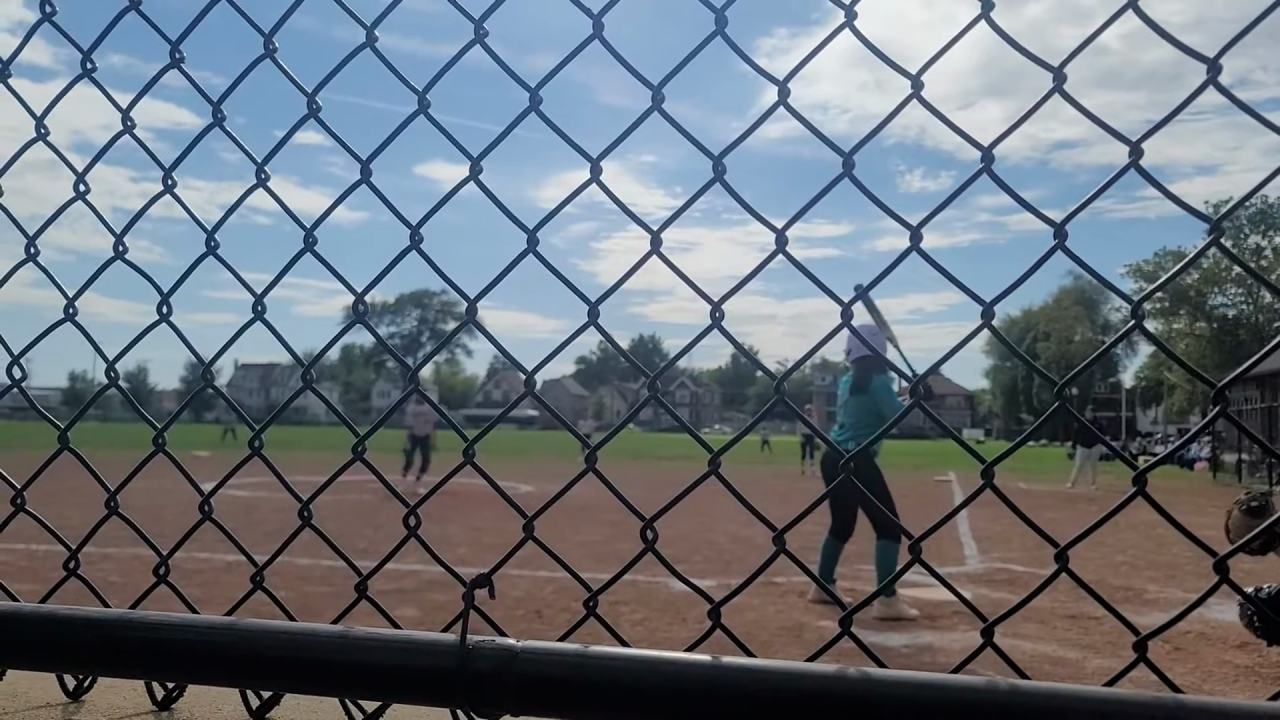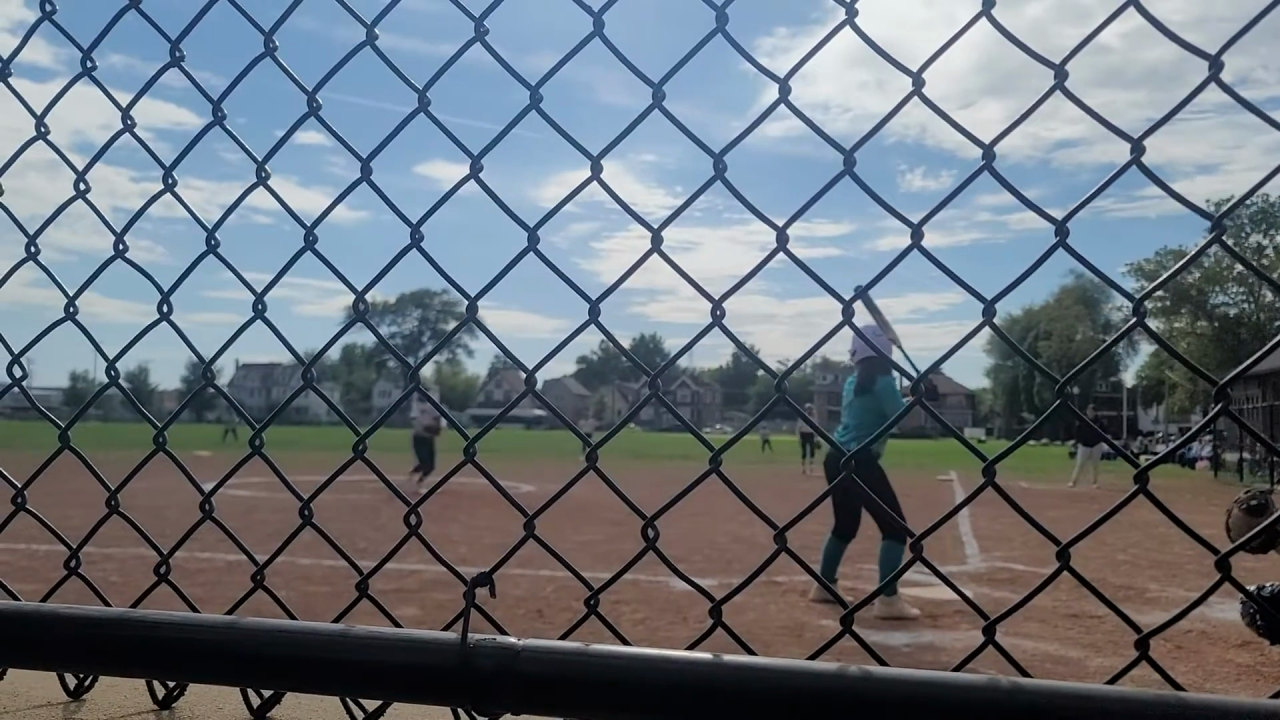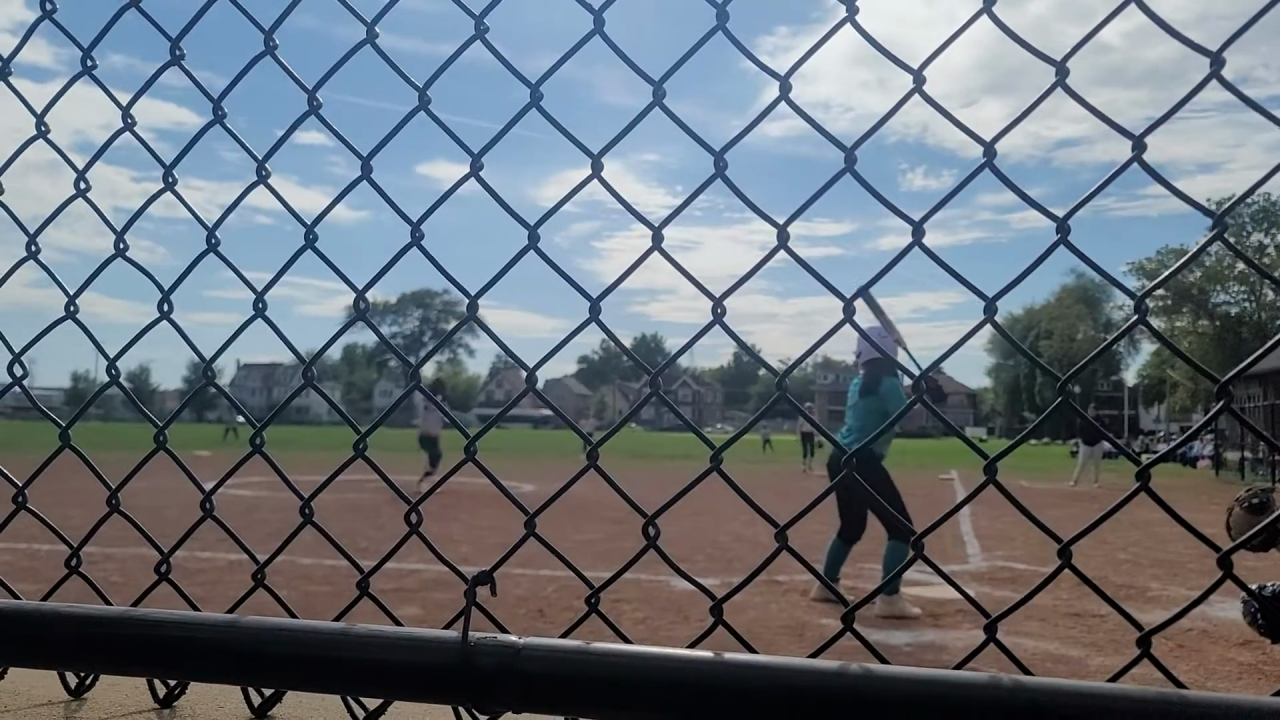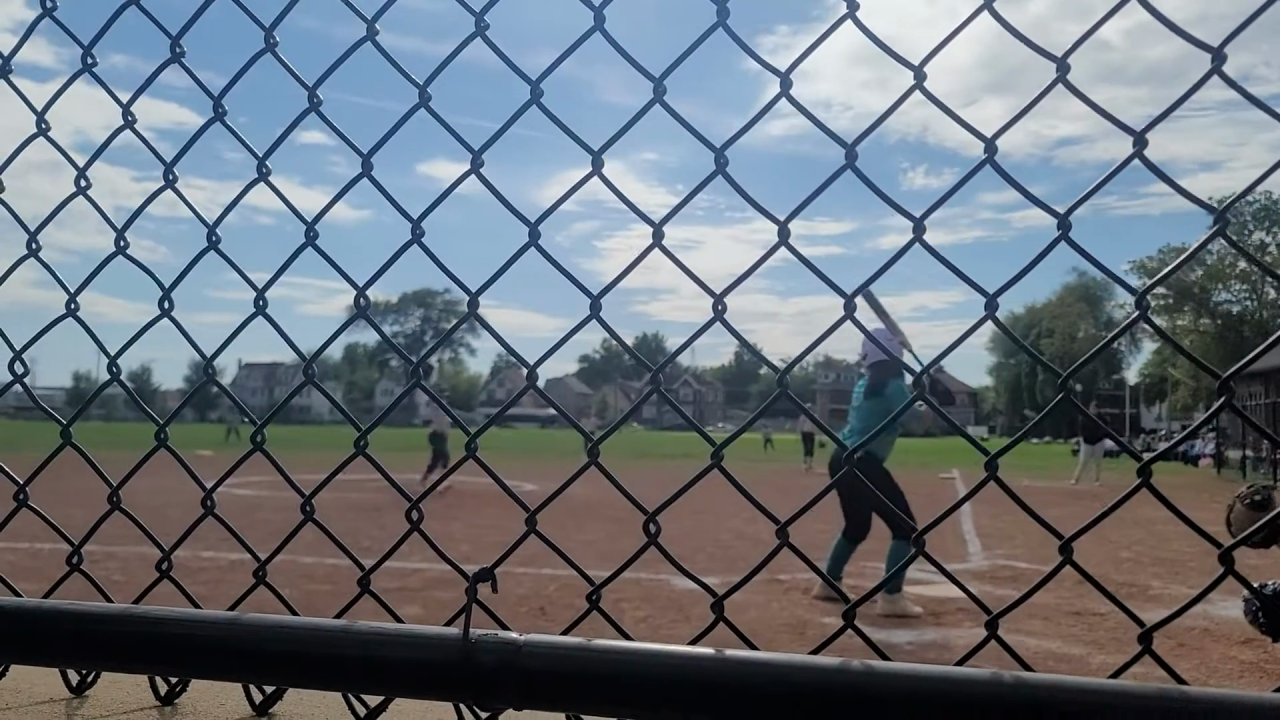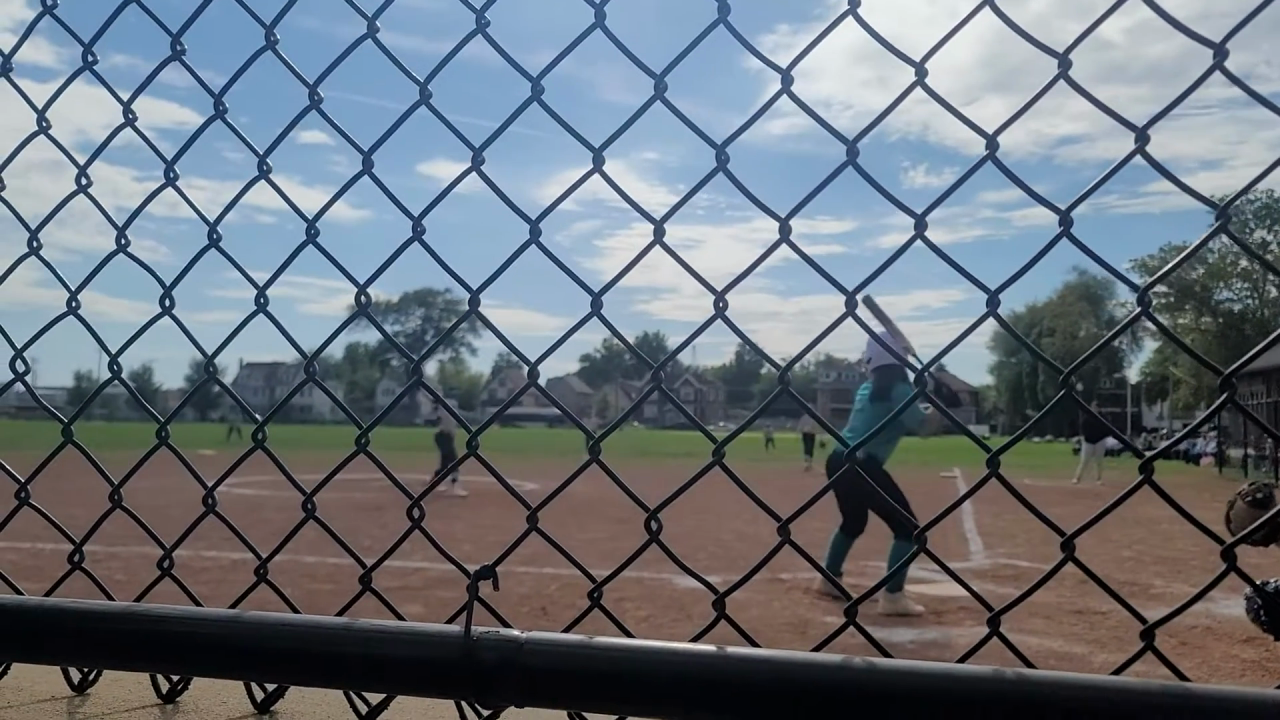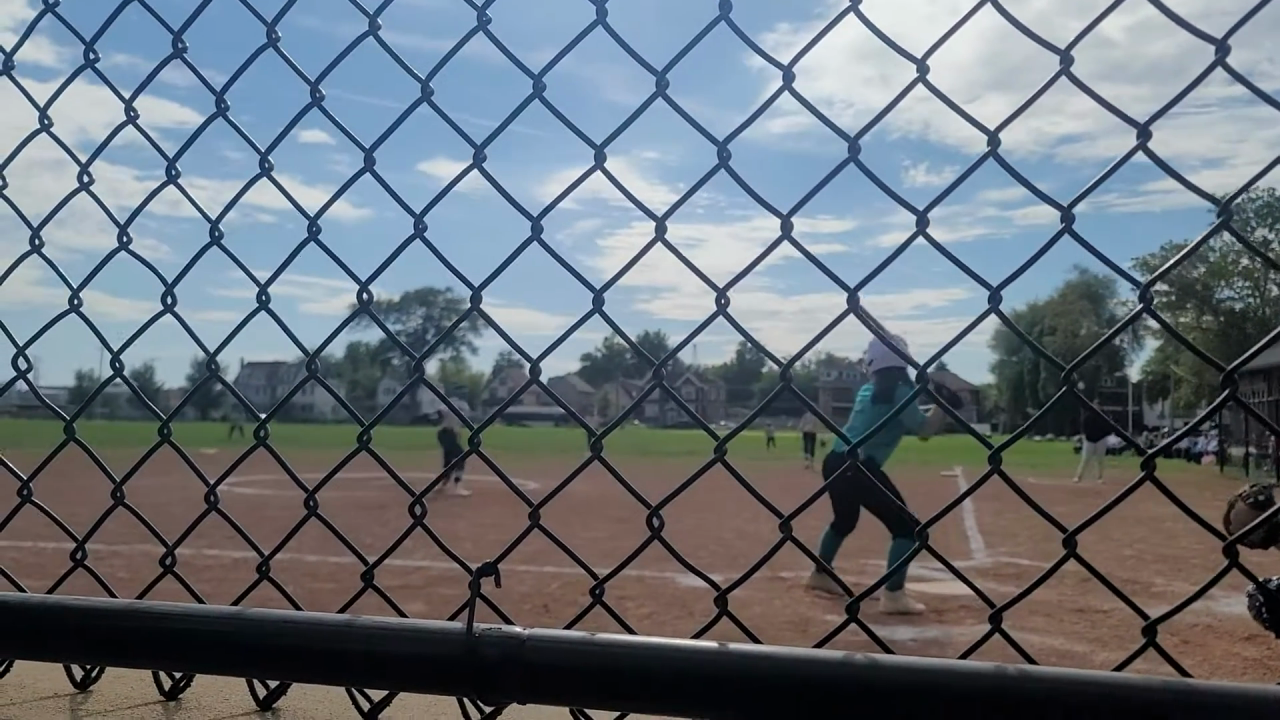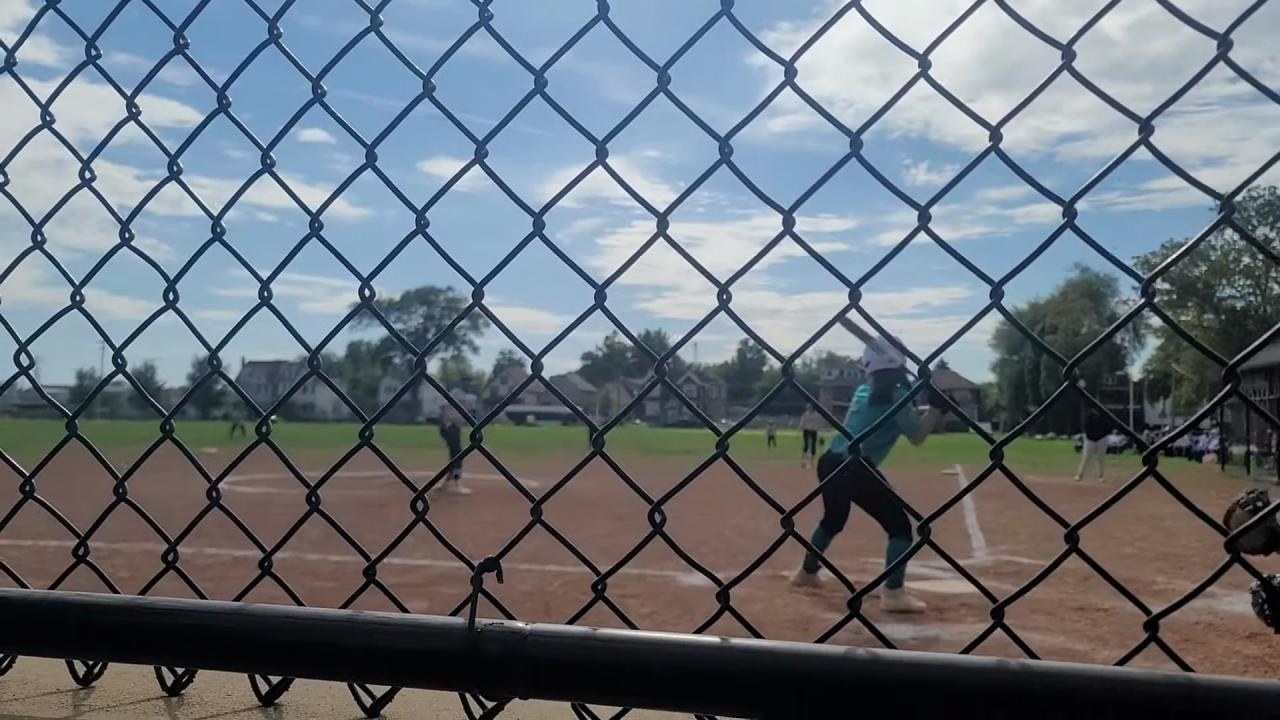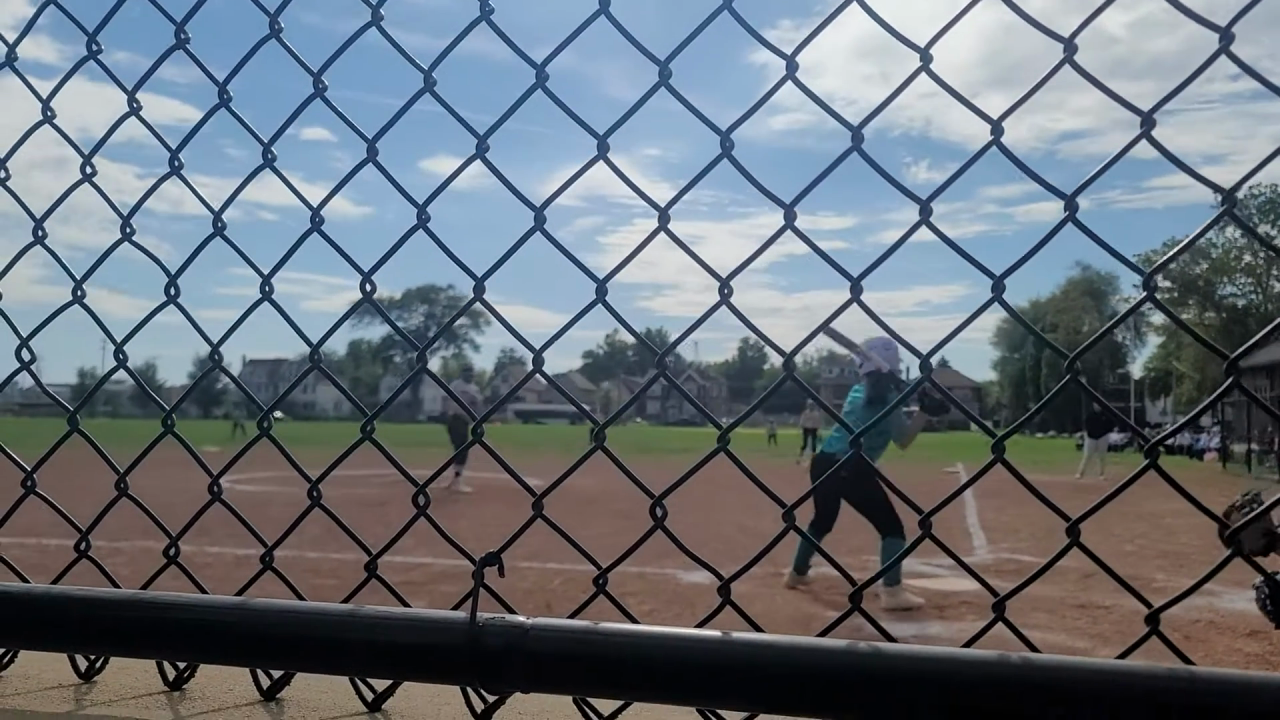
dt=0.1s
person 1, frame 1
left shoulder: (847, 381)
right shoulder: (877, 381)
right elbow: (899, 418)
right wrist: (918, 395)
left hip: (833, 459)
right hip: (856, 462)
left knee: (842, 526)
right knee: (888, 527)
left ankle: (822, 587)
right ankle: (887, 600)
person 1, frame 2
left shoulder: (852, 382)
right shoulder: (881, 381)
left hip: (837, 459)
right hip: (860, 462)
left knee: (845, 526)
right knee: (894, 526)
left ankle: (823, 586)
right ankle: (888, 599)
person 1, frame 3
left shoulder: (858, 383)
right shoulder: (886, 383)
right wrist: (928, 397)
left hip: (840, 462)
right hip: (862, 465)
left knee: (851, 528)
right knee: (901, 527)
left ankle: (825, 585)
right ankle: (889, 598)
person 1, frame 4
left shoulder: (863, 385)
right shoulder: (892, 385)
right elbow: (916, 422)
left wrist: (927, 399)
right wrist: (935, 399)
left hip: (842, 462)
right hip: (863, 465)
left knee: (856, 527)
right knee: (904, 526)
left ankle: (828, 584)
right ankle: (891, 597)
person 1, frame 5
left shoulder: (866, 389)
right shoulder: (897, 390)
right elbow: (923, 427)
left wrist: (927, 407)
left hip: (839, 464)
right hip: (862, 468)
left knee: (853, 524)
right knee: (907, 527)
left ankle: (829, 580)
right ankle: (892, 596)
person 1, frame 6
left shoulder: (867, 390)
right shoulder: (898, 391)
right elbow: (923, 431)
left wrist: (929, 409)
right wrist: (942, 406)
left hip: (835, 464)
right hip: (860, 468)
left knee: (844, 520)
right knee: (905, 526)
left ankle: (820, 574)
right ankle: (893, 594)
person 1, frame 7
left shoulder: (864, 391)
right shoulder: (895, 394)
right elbow: (916, 436)
left wrist: (926, 410)
right wrist: (936, 409)
left hip: (830, 463)
right hip: (856, 470)
left knee: (832, 519)
right knee: (899, 526)
left ankle: (807, 571)
right ankle: (894, 593)
person 1, frame 8
left shoulder: (857, 391)
right shoulder: (887, 396)
right elbow: (904, 440)
left wrist: (915, 411)
right wrist: (923, 412)
left hip: (823, 463)
right hip: (851, 469)
left knee: (822, 520)
right knee: (891, 525)
left ankle: (798, 572)
right ankle: (892, 591)
